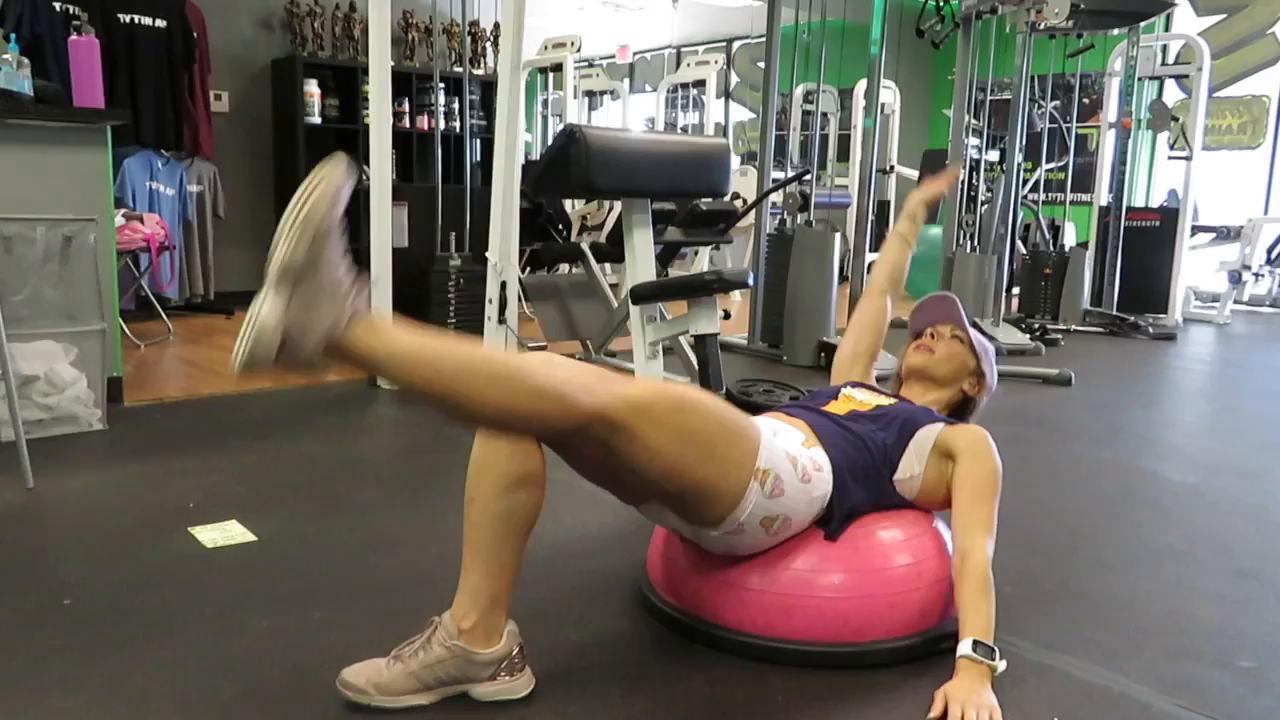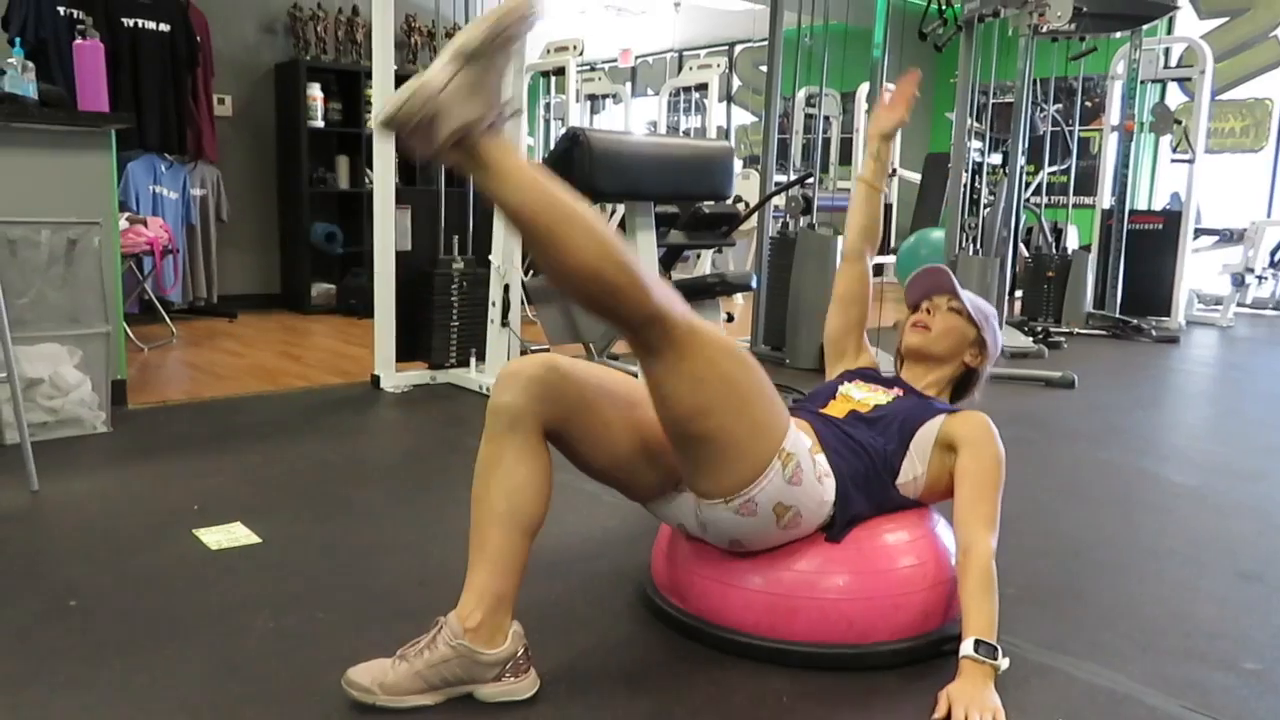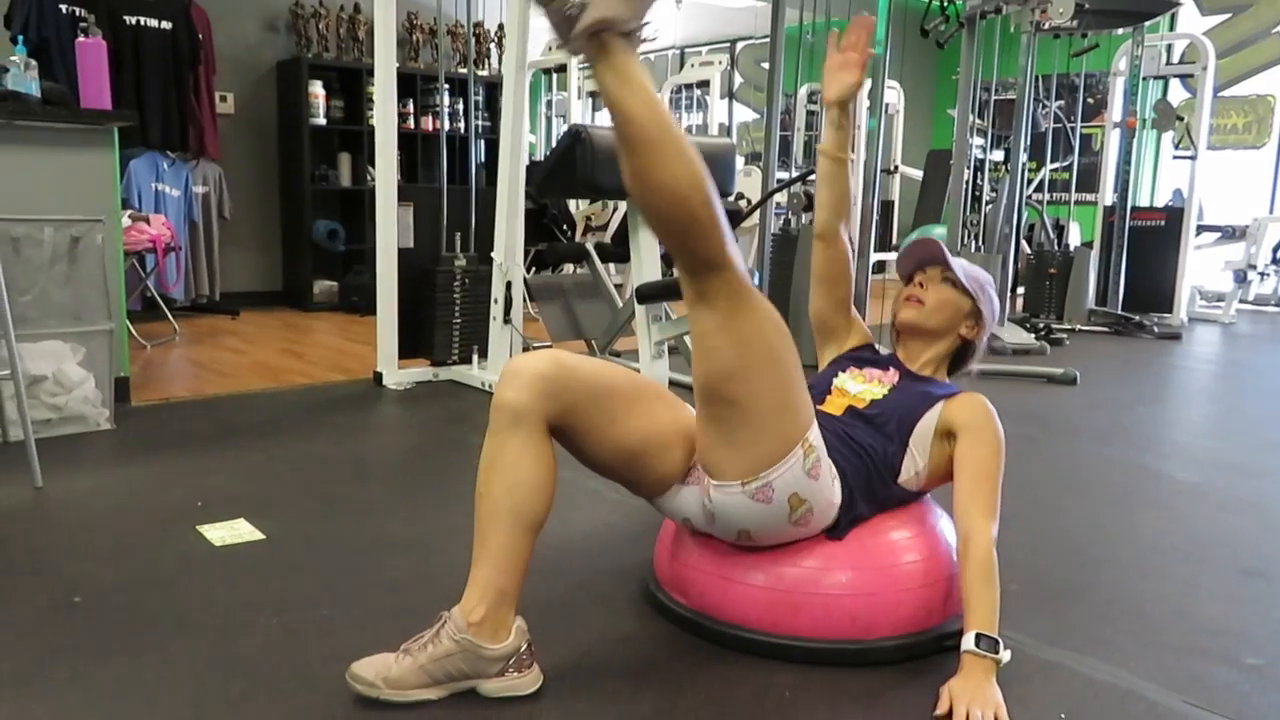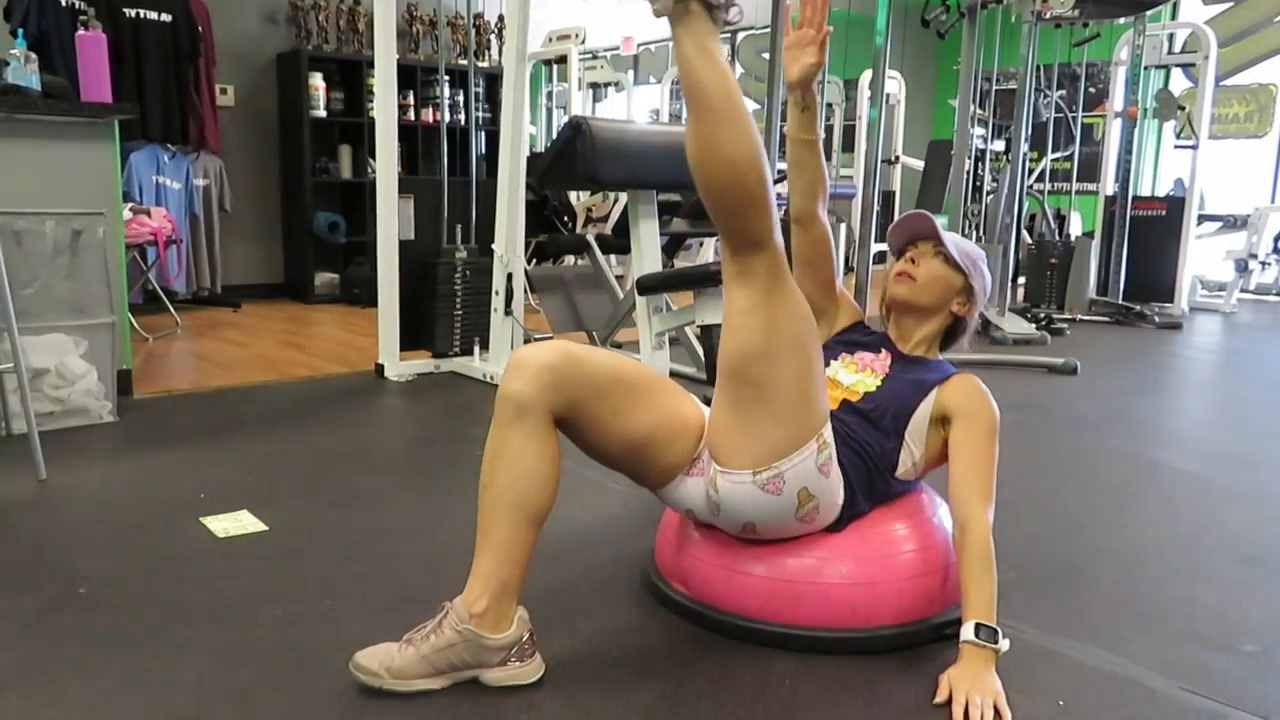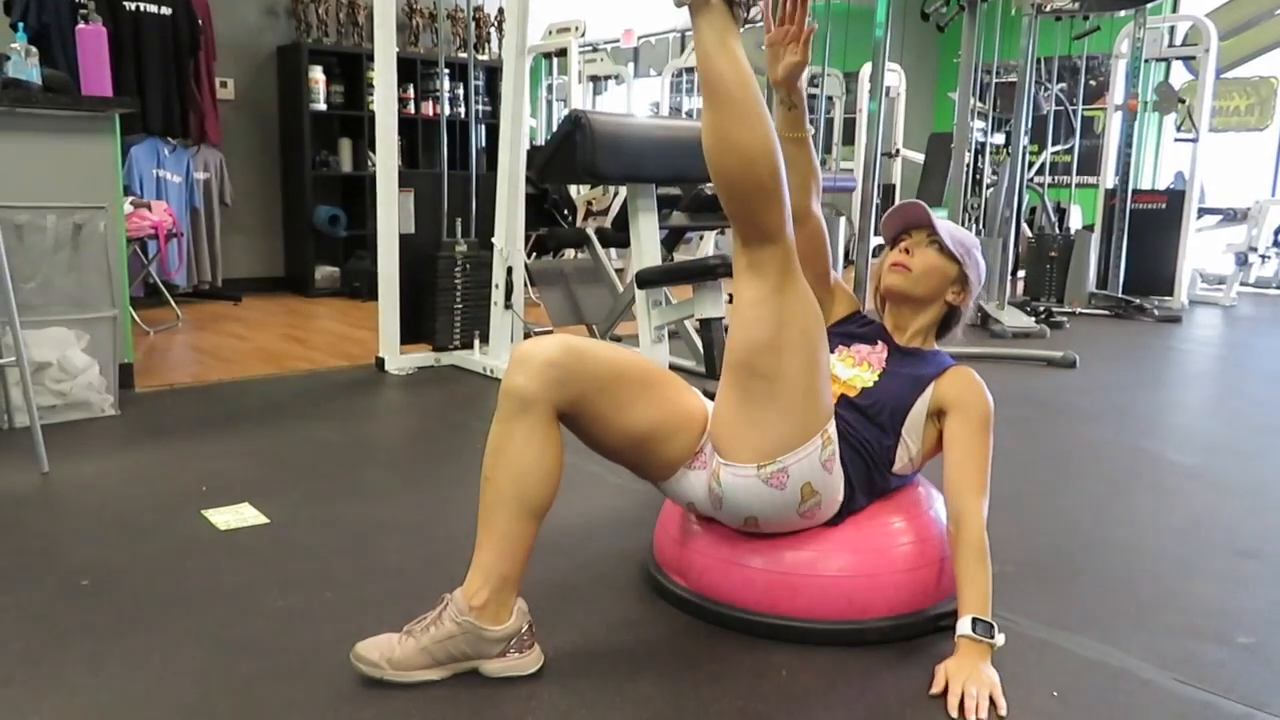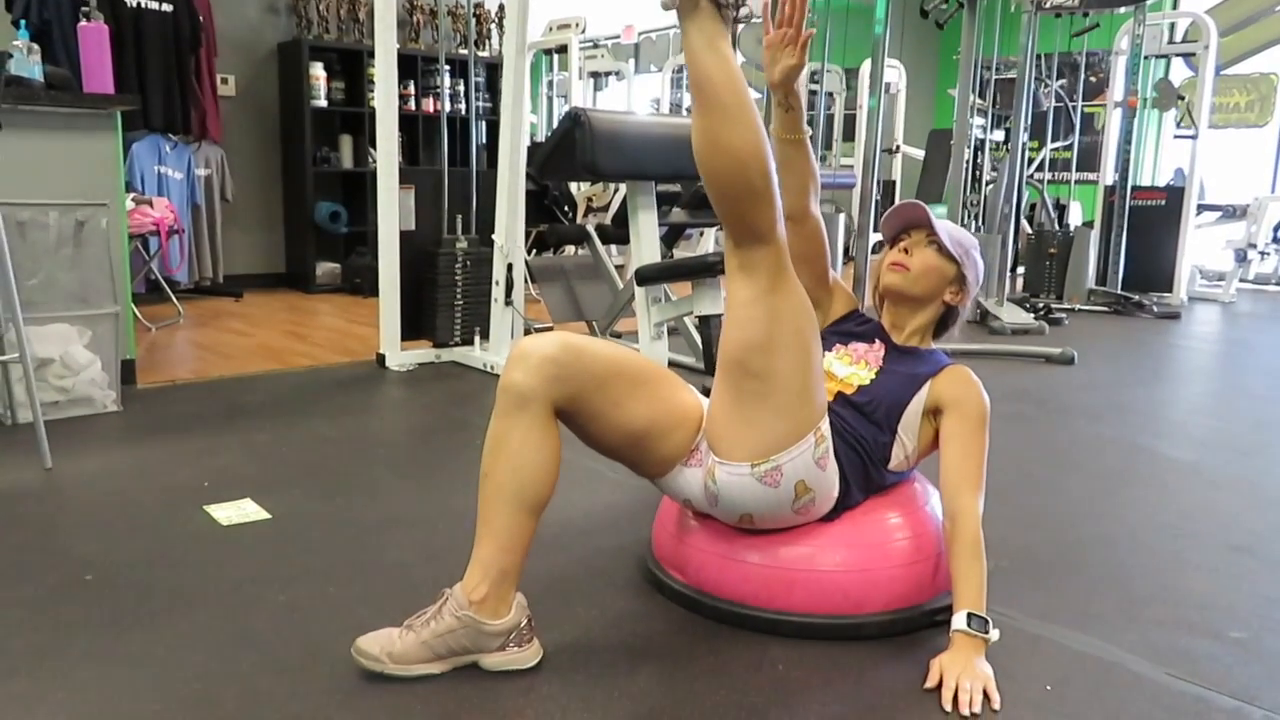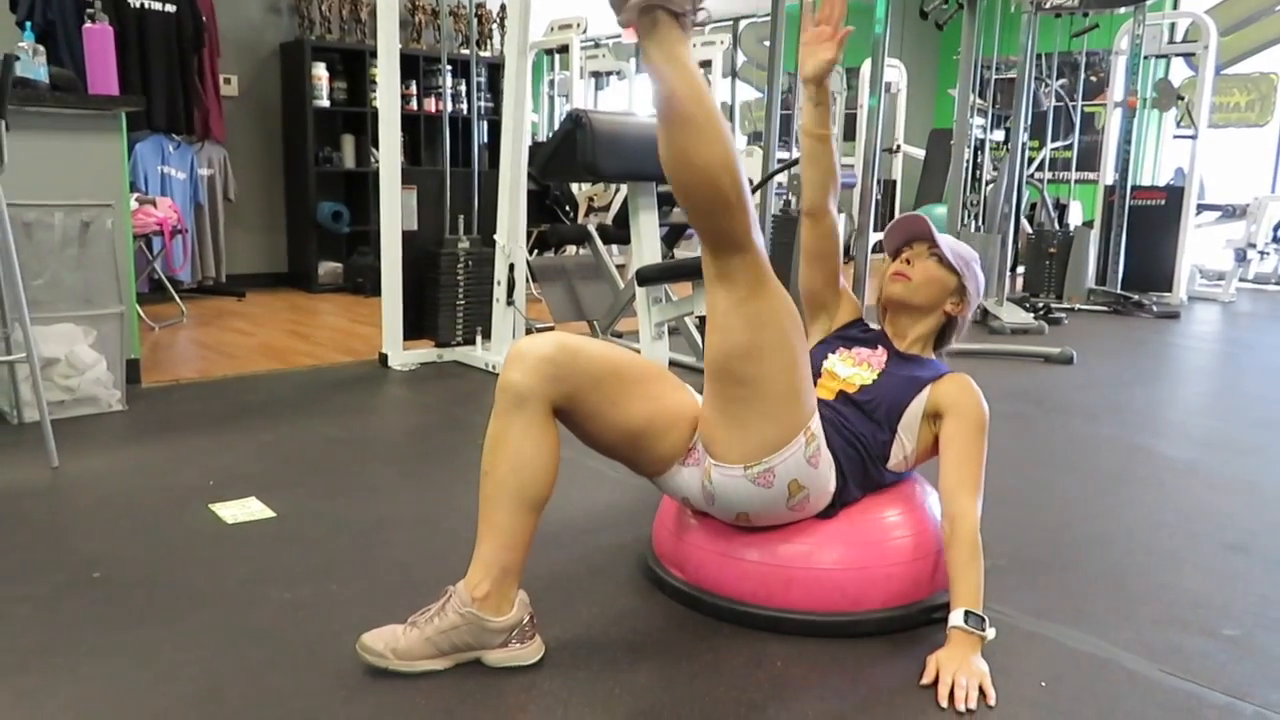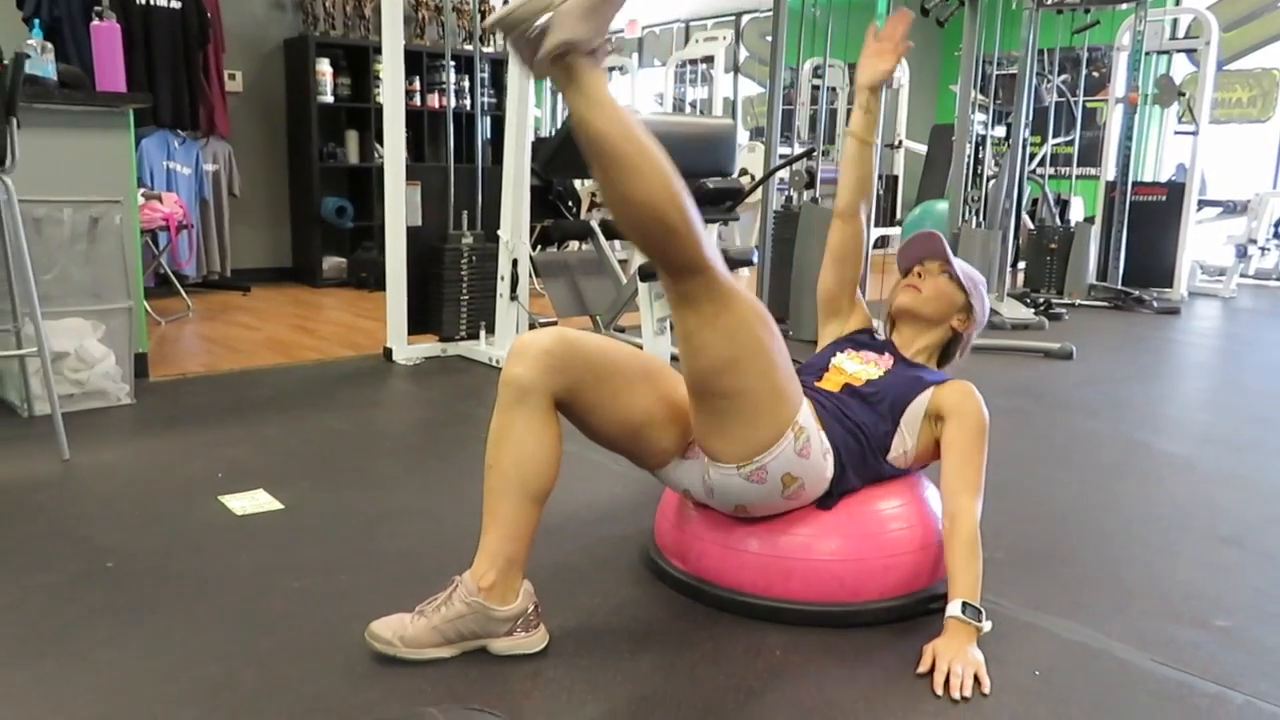
dt=0.2s
person 1, frame 1
left shoulder: (962, 446)
right shoulder: (860, 388)
left elbow: (975, 554)
right elbow: (872, 305)
left hip: (785, 486)
right hip: (712, 493)
left knee: (593, 400)
right knee: (512, 399)
left ankle: (338, 325)
right ankle: (479, 642)
person 1, frame 2
left shoulder: (967, 432)
right shoulder: (860, 373)
left elbow: (978, 544)
right elbow: (855, 260)
right wrist: (876, 147)
left hip: (784, 488)
right hip: (714, 486)
left knee: (647, 304)
right knee: (526, 386)
left ankle: (472, 133)
right ankle: (483, 641)
person 1, frame 3
left shoulder: (964, 414)
right shoulder: (852, 351)
left elbow: (978, 532)
right elbow: (831, 235)
right wrist: (838, 113)
left hip: (786, 489)
right hip: (720, 479)
left knee: (708, 260)
right knee: (530, 381)
left ankle: (610, 44)
right ankle: (487, 637)
person 1, frame 4
left shoulder: (960, 397)
right shoulder: (845, 328)
left elbow: (974, 521)
right elbow: (810, 216)
left wrist: (979, 654)
right wrist: (802, 95)
left hip: (784, 485)
right hip: (721, 470)
left knee: (751, 241)
right knee: (535, 374)
right ankle: (488, 624)
person 1, frame 5
left shoulder: (955, 388)
right shoulder: (841, 316)
left elbow: (968, 515)
right elbow: (806, 210)
left wrist: (975, 648)
right wrist: (788, 93)
left hip: (787, 480)
right hip: (721, 460)
left knee: (764, 234)
right knee: (538, 368)
right ankle: (489, 618)
person 1, frame 6
left shoulder: (952, 387)
right shoulder: (841, 318)
left elbow: (964, 511)
right elbow: (802, 213)
left wrist: (970, 640)
right wrist: (786, 94)
left hip: (784, 473)
right hip: (718, 457)
left knee: (755, 233)
right knee: (539, 363)
right ankle: (489, 612)
person 1, frame 7
left shoulder: (951, 394)
right shoulder: (845, 329)
left elbow: (963, 514)
right elbow: (817, 214)
left wrist: (966, 637)
right wrist: (816, 89)
left hip: (783, 472)
right hip: (716, 458)
left knee: (732, 239)
right knee: (536, 364)
right ankle: (491, 609)
person 1, frame 8
left shoulder: (953, 400)
right shoulder: (851, 337)
left elbow: (963, 511)
right elbow: (847, 218)
left wrist: (961, 627)
right wrist: (866, 96)
left hip: (784, 458)
right hip: (713, 449)
left knee: (688, 259)
right knee: (537, 356)
left ankle: (576, 64)
right ankle: (496, 600)
